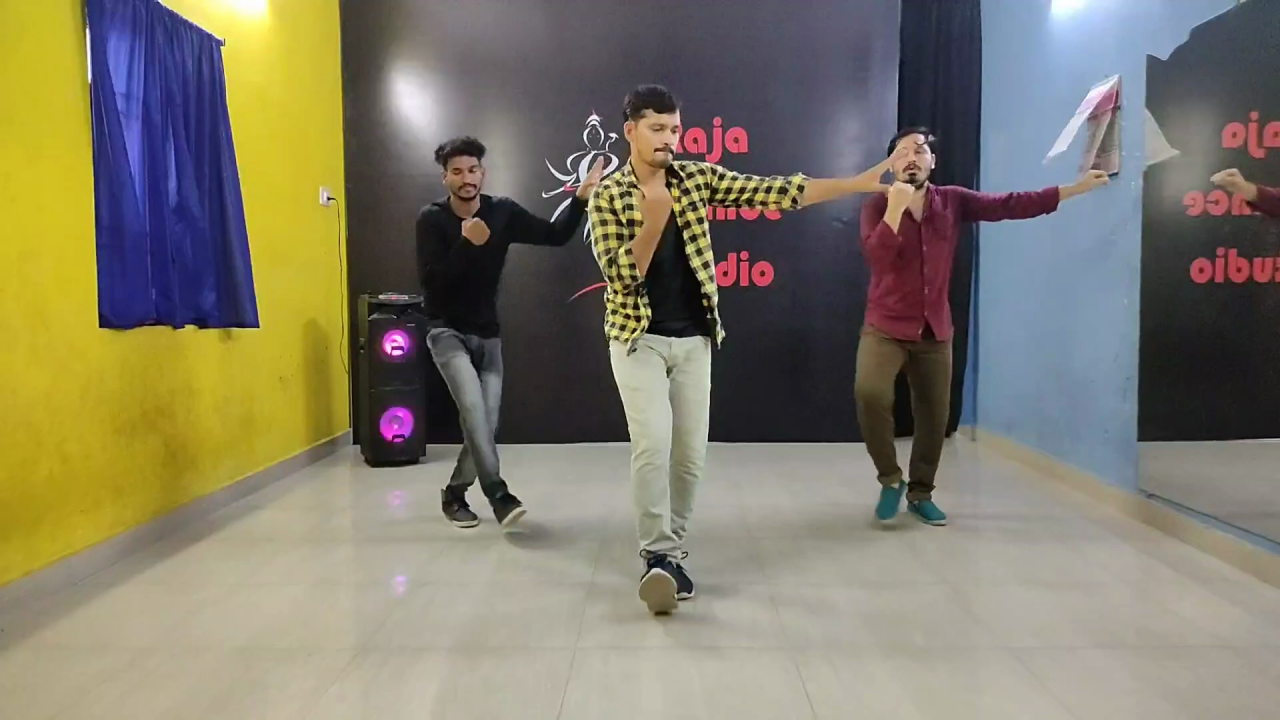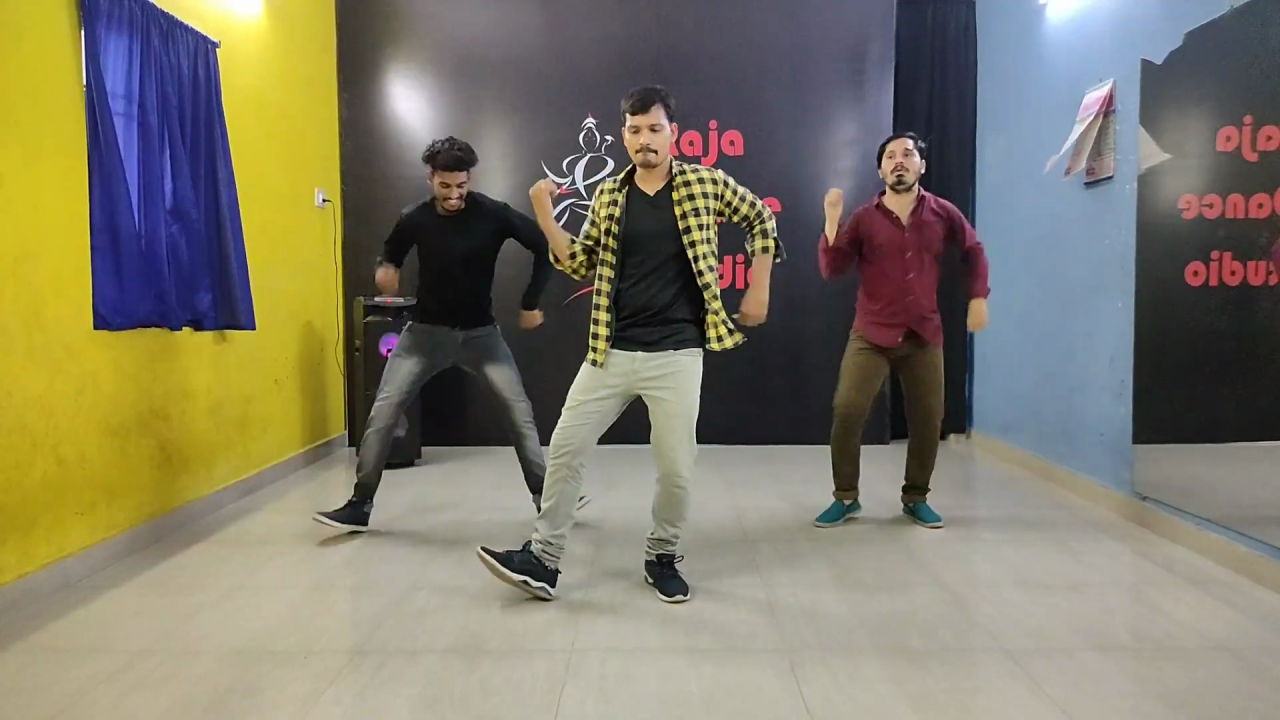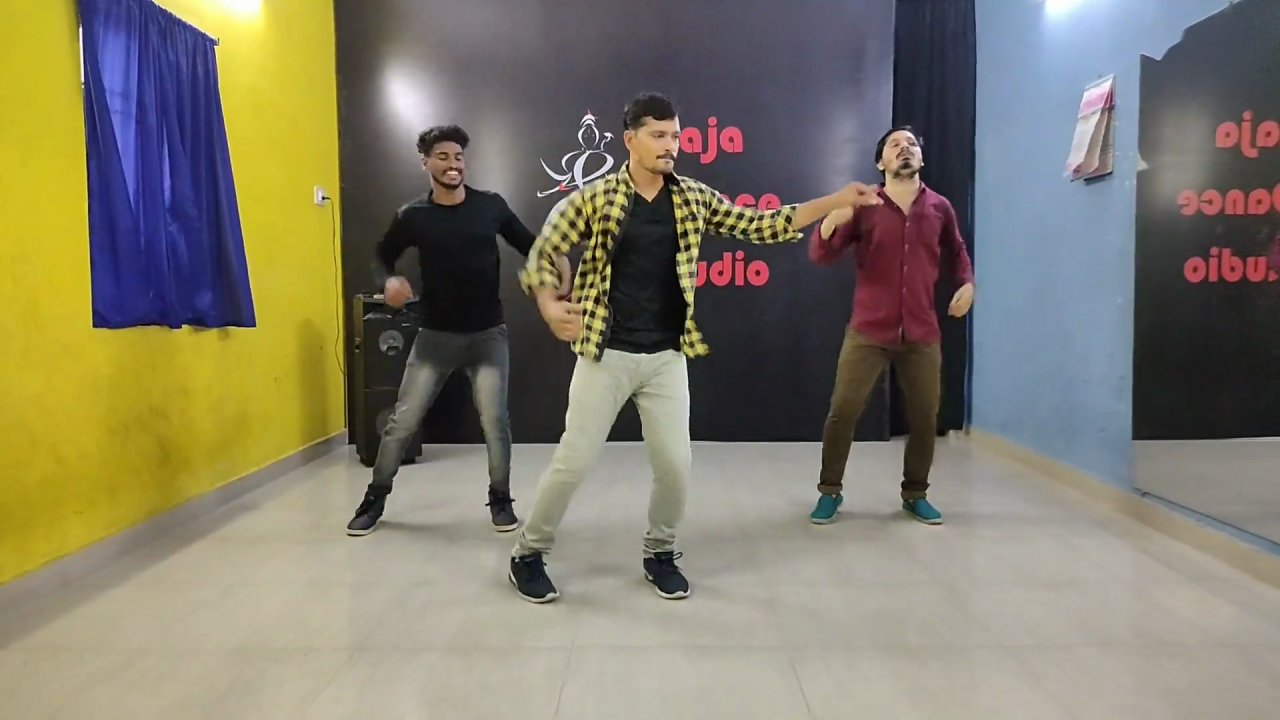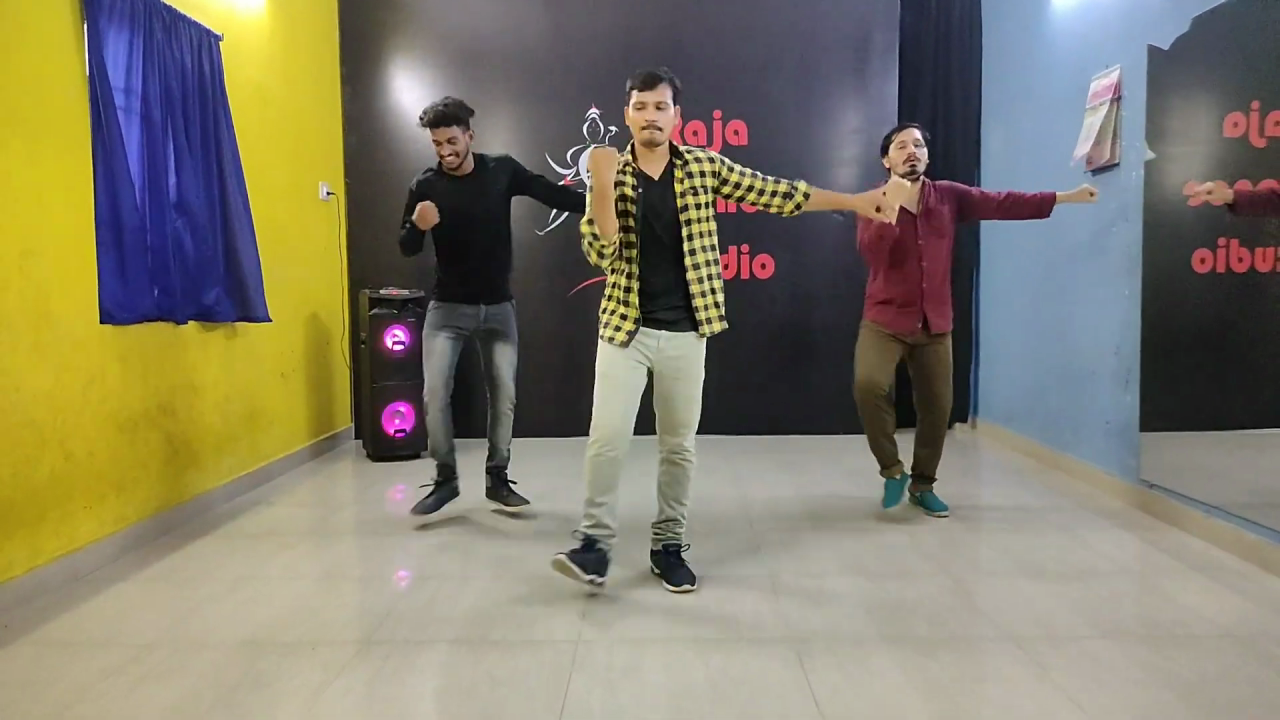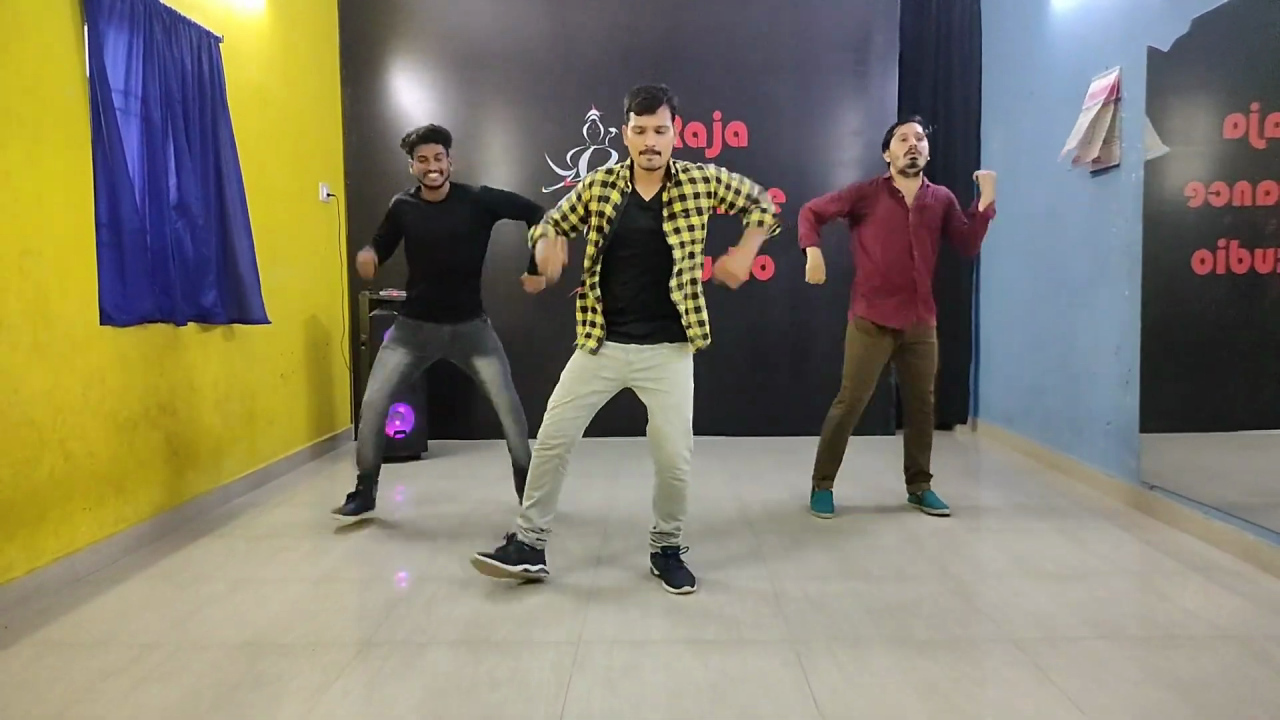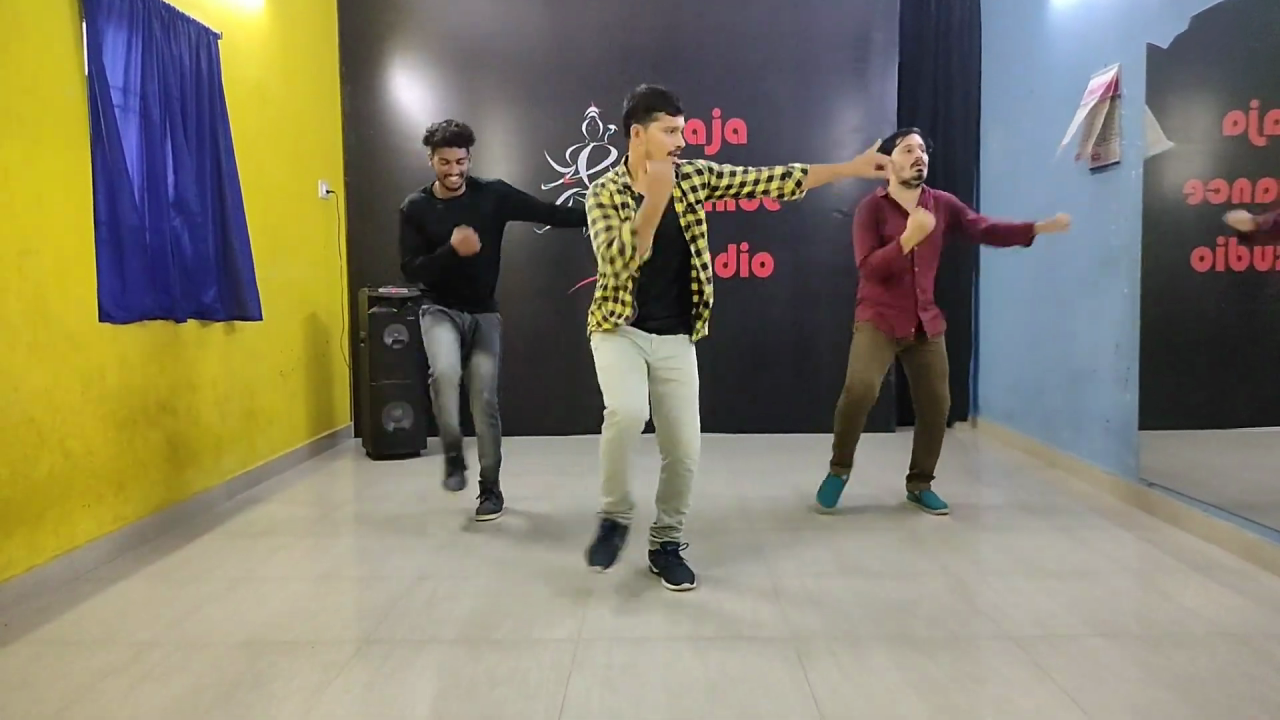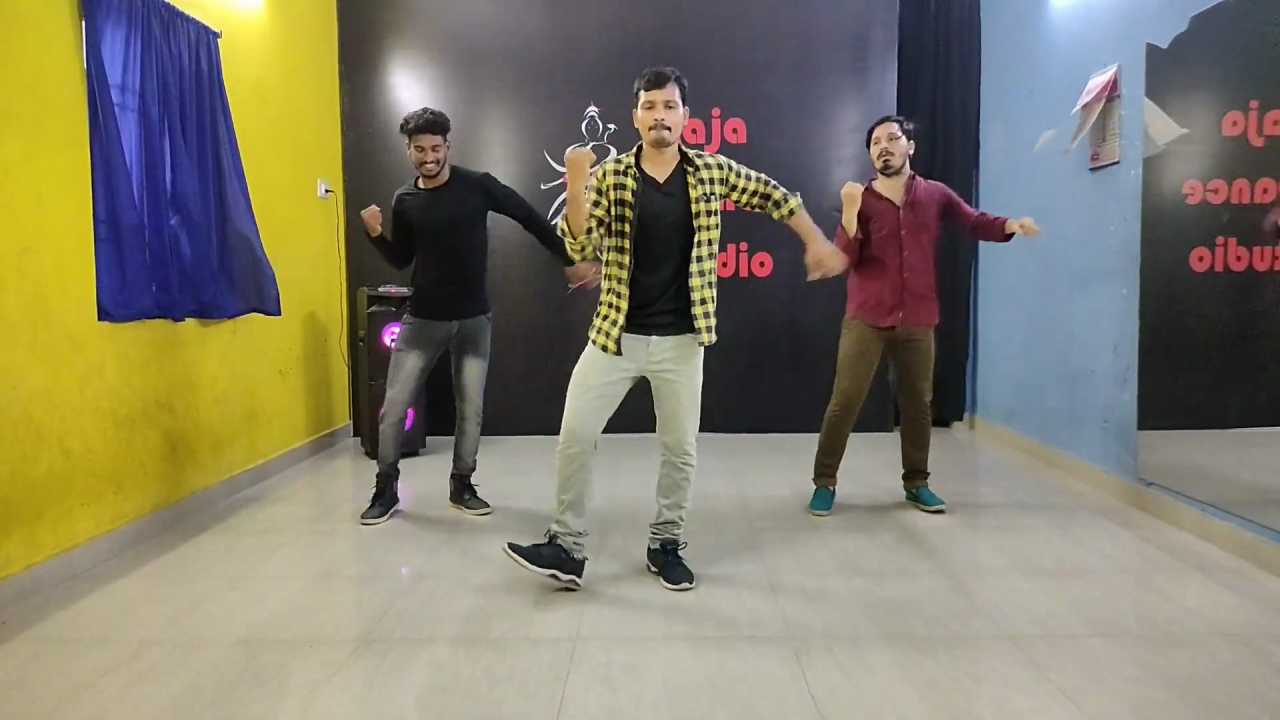
dt=0.7s
person 1, frame 1
left shoulder: (698, 177)
right shoulder: (607, 194)
left elbow: (774, 192)
right elbow: (624, 275)
left wrist: (860, 183)
right wrist: (653, 219)
left hip: (693, 339)
right hip: (637, 338)
left knee: (691, 454)
right knee: (653, 442)
left ankle: (670, 554)
right ankle: (658, 556)
person 1, frame 2
left shoulder: (707, 185)
right shoulder: (607, 195)
left elbow: (762, 224)
right elbow: (578, 265)
left wrist: (759, 288)
right wrist: (546, 218)
left hip: (677, 355)
right hip: (613, 352)
left knee: (676, 468)
right knee: (567, 448)
left ankle: (661, 557)
right ankle: (544, 562)
person 1, frame 3
left shoulder: (694, 198)
right shoulder: (597, 195)
left elbow: (761, 225)
right elbow: (546, 248)
left wrist: (834, 202)
right wrist: (549, 304)
left hip: (665, 356)
right hip: (604, 354)
left knee: (675, 465)
right knee: (574, 461)
left ankle: (660, 553)
right ankle: (530, 554)
person 1, frame 4
left shoulder: (710, 168)
right shoulder: (614, 176)
left elbow: (778, 195)
right elbow: (602, 253)
left wrist: (860, 202)
right wrist: (601, 185)
left hip: (686, 332)
right hip: (627, 327)
left knee: (679, 445)
right knee: (608, 433)
left ankle: (667, 546)
right ankle: (595, 546)
person 1, frame 5
left shoulder: (701, 181)
right shoulder: (598, 186)
left elbow: (762, 206)
right elbow: (551, 226)
left wrist: (745, 253)
right wrist: (546, 248)
left hip: (668, 350)
right hip: (603, 344)
left knee: (674, 459)
right knee: (552, 439)
left ankle: (666, 548)
right ankle: (529, 543)
person 1, frame 6
left shoulder: (694, 175)
right shoulder: (605, 191)
left elbow: (768, 181)
right elbow: (619, 265)
left wrist: (850, 168)
right wrist: (652, 203)
left hip: (675, 337)
right hip: (620, 330)
left knee: (683, 449)
right knee: (626, 417)
left ankle: (667, 540)
right ankle: (614, 516)
person 1, frame 7
left shoulder: (712, 171)
right shoulder: (610, 175)
left elbow: (772, 195)
right elbow: (581, 250)
left wrist: (816, 240)
right wrist: (578, 190)
left hip: (682, 338)
right hip: (616, 333)
left knee: (680, 450)
right knee: (577, 434)
left ankle: (665, 545)
right ankle: (565, 548)
person 2, frame 1
left shoulder: (502, 212)
right shoulder: (431, 219)
left elbow: (555, 236)
right elbow: (431, 281)
left wrist: (581, 197)
right wrist: (466, 244)
left hip: (487, 335)
right hip: (447, 332)
left knee: (485, 424)
right knee: (474, 410)
left ankle: (455, 494)
right ankle: (500, 496)
person 2, frame 2
left shoulder: (493, 214)
right shoulder: (414, 218)
left elbow: (542, 244)
right elbow: (392, 251)
left wrist: (531, 301)
right wrist: (384, 269)
left hip: (480, 332)
right hip: (427, 331)
left knee: (520, 411)
right knee: (383, 413)
left ankle: (545, 495)
right ankle: (360, 504)
person 2, frame 3
left shoulder: (490, 206)
right shoulder: (412, 216)
left elbow: (527, 244)
right elbow: (382, 254)
left wrist: (551, 263)
right wrist: (389, 282)
left hip: (487, 333)
right hip: (436, 334)
left knee: (493, 419)
right knee: (403, 422)
left ankle: (500, 498)
right ankle: (375, 499)
person 2, frame 4
left shoulder: (502, 170)
right shoulder: (425, 185)
left elbow: (556, 194)
right elbow: (409, 249)
right wrist: (417, 226)
left hip: (498, 304)
right hip: (448, 305)
left knee: (504, 392)
right knee: (435, 390)
left ankle: (497, 480)
right ankle: (445, 480)
person 2, frame 5
left shoulder: (480, 200)
right shoulder: (402, 207)
left elbow: (537, 215)
right elbow: (382, 246)
left wrist: (536, 268)
right wrist: (368, 256)
left hip: (469, 325)
right hip: (415, 324)
left knee: (507, 402)
right knee: (374, 399)
left ankle: (526, 480)
right ankle: (364, 490)
person 2, frame 6
left shoulder: (493, 193)
right shoulder: (416, 207)
left elbow: (547, 213)
right elbow: (410, 270)
right wrist: (451, 248)
left hip: (483, 313)
right hip: (440, 309)
left knee: (485, 400)
right knee: (444, 373)
left ankle: (488, 486)
right ankle: (453, 457)
person 2, frame 7
left shoulder: (478, 185)
right shoulder: (404, 201)
left elbow: (529, 218)
right elbow: (401, 258)
left wrist: (570, 258)
right wrist: (376, 234)
left hip: (472, 318)
right hip: (422, 318)
left knee: (471, 408)
right knee: (395, 405)
left ankle: (461, 485)
right ankle: (386, 490)
person 3, frame 1
left shoulder: (953, 200)
right shoulder: (876, 207)
left elbow: (1011, 205)
right elbow: (878, 256)
left wrist: (1075, 188)
right wrist: (897, 207)
left hip: (934, 331)
right hip: (885, 329)
left knee: (935, 416)
right knee: (870, 395)
left ankle: (920, 493)
right ankle: (892, 481)
person 3, frame 2
left shoulder: (943, 213)
right shoulder: (863, 218)
left elbow: (973, 253)
right elbow: (830, 269)
left wrist: (978, 299)
right wrist: (832, 223)
left hip: (924, 336)
right hip: (872, 334)
left knee: (927, 420)
right knee: (847, 410)
left ankle: (915, 497)
right ankle: (846, 497)
person 3, frame 3
left shoulder: (939, 208)
right shoulder: (863, 209)
left elbow: (956, 251)
right elbow: (820, 255)
left wrist: (967, 283)
right wrist: (832, 220)
left hip: (922, 333)
right hip: (869, 330)
left knee: (925, 416)
right knee: (844, 410)
left ankle: (915, 493)
right ankle: (830, 491)
person 3, frame 4
left shoulder: (951, 196)
left elbow: (1005, 203)
right elbow: (873, 255)
left wrist: (1066, 198)
right wrist: (893, 209)
left hip: (934, 324)
right hip: (884, 321)
left knee: (935, 408)
right knee: (869, 386)
left ankle: (922, 485)
right ankle: (892, 471)
person 3, frame 5
left shoulder: (941, 200)
right shoulder: (866, 194)
left elbow: (968, 243)
right elbow: (810, 212)
left wrist: (986, 202)
right wrist: (813, 252)
left hip: (920, 321)
right hip: (872, 318)
left knee: (921, 405)
right knee: (851, 400)
left ankle: (920, 486)
right ankle: (822, 485)
person 3, frame 6
left shoulder: (942, 204)
right shoulder: (872, 209)
left elbow: (987, 231)
right elbow: (870, 266)
left wrist: (1038, 228)
right wrist: (908, 238)
left hip: (926, 325)
right hip: (877, 322)
left knee: (936, 407)
right knee: (860, 392)
left ankle: (920, 484)
right ankle: (838, 471)
person 3, frame 7
left shoulder: (934, 195)
right shoulder: (858, 199)
left elbow: (975, 221)
right elbow: (844, 260)
left wrist: (1011, 225)
right wrist: (849, 213)
left hip: (916, 320)
right hip: (865, 318)
left knee: (917, 403)
right knee: (847, 398)
left ankle: (916, 483)
right ankle: (825, 481)
